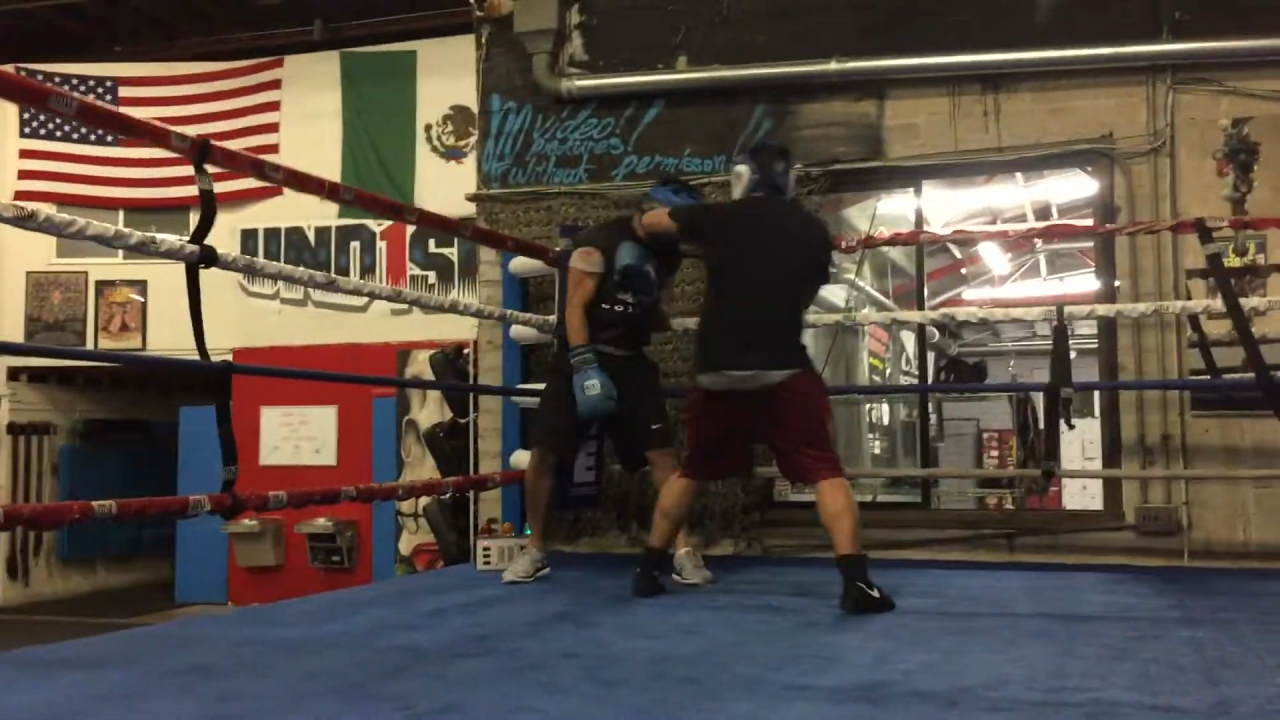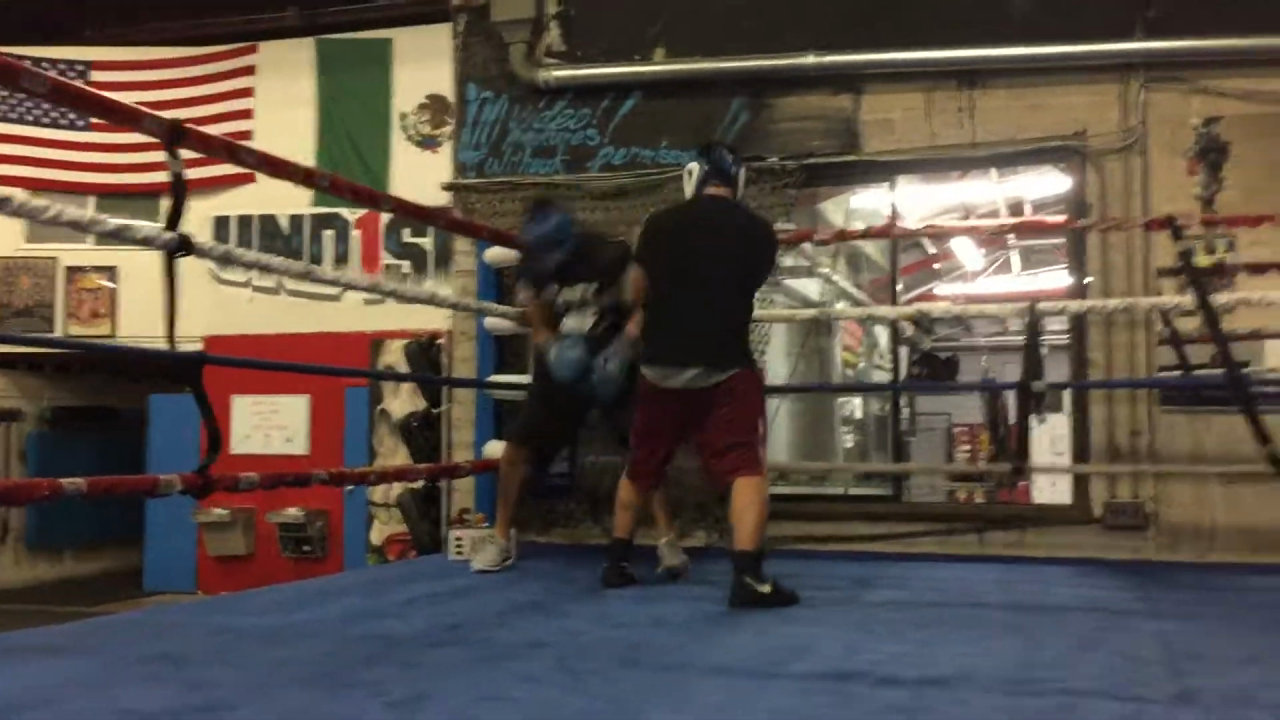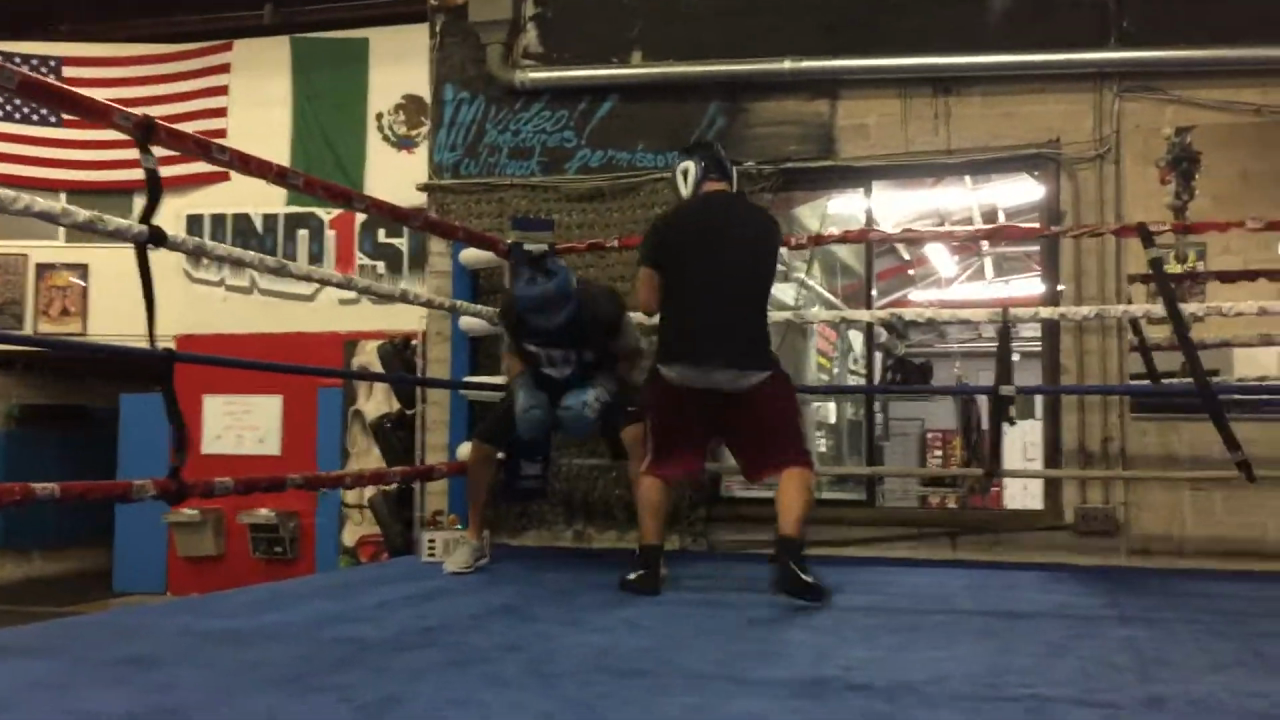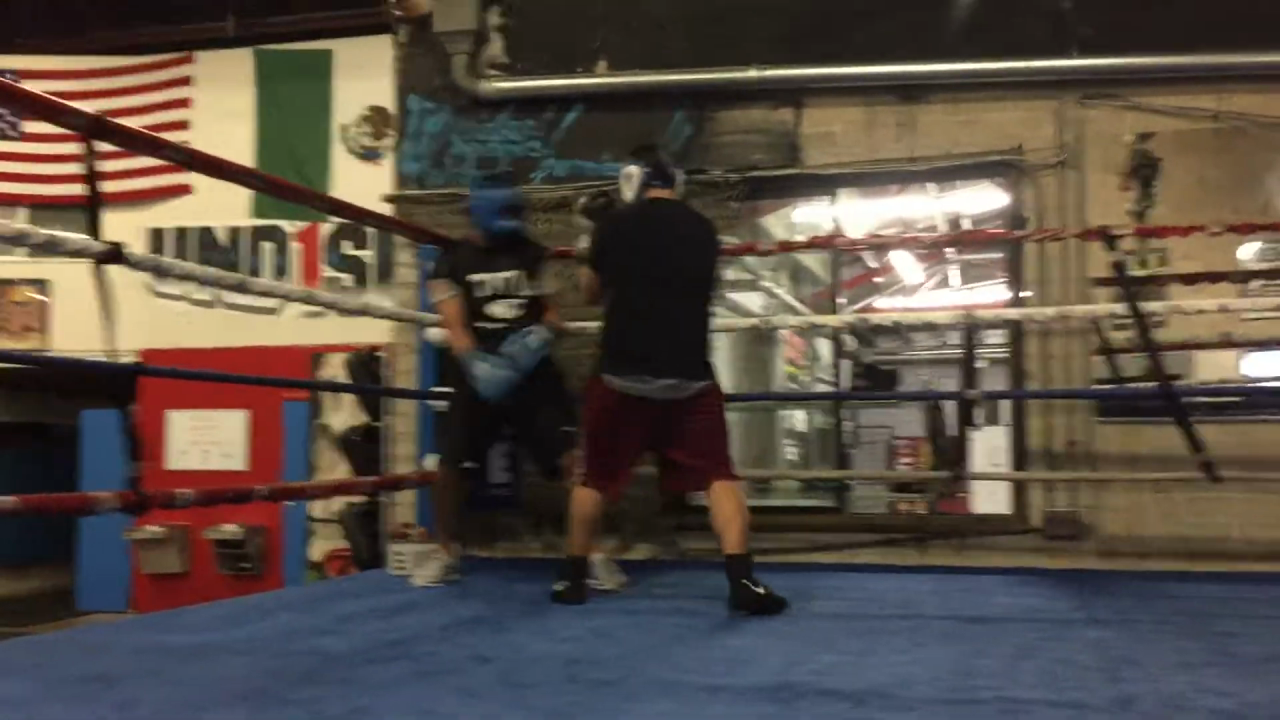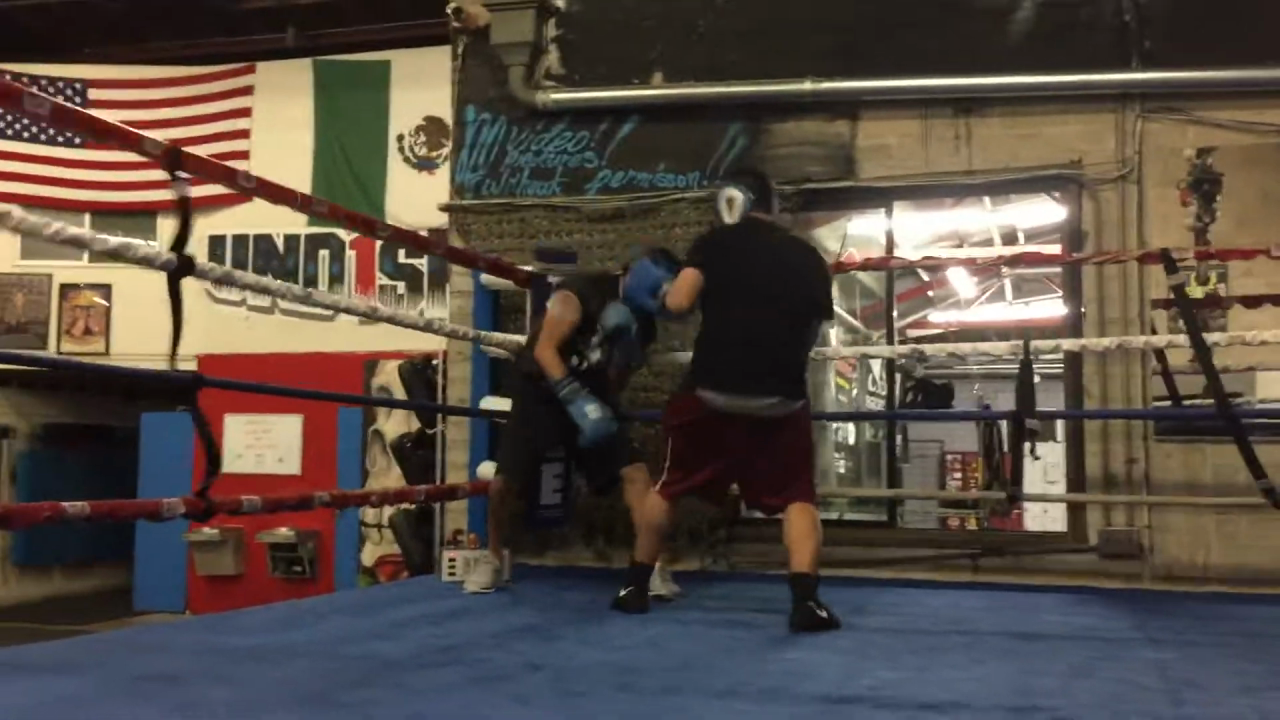
dt=0.5s
person 1, frame 1
left shoulder: (722, 218)
right shoulder: (812, 229)
left elbow: (649, 224)
right elbow: (806, 296)
left hip: (717, 370)
right hip: (782, 370)
left knee: (689, 470)
right knee: (825, 472)
left ankle: (649, 568)
right ankle: (856, 580)
person 1, frame 2
left shoulder: (662, 224)
right shoulder: (758, 230)
left elbow: (636, 295)
left hip: (661, 366)
right hip: (725, 369)
left knee: (641, 469)
right knee: (746, 471)
left ankle: (617, 561)
right ankle: (747, 573)
person 1, frame 3
left shoulder: (669, 225)
right shoulder: (765, 224)
left elbow: (647, 303)
left hip: (680, 368)
right hip: (749, 369)
left knee: (658, 465)
right knee: (792, 461)
left ankle: (647, 566)
right ankle: (789, 559)
person 1, frame 4
left shoulder: (615, 226)
right shoulder: (704, 231)
left elbow: (591, 292)
left hip: (622, 376)
right hip: (689, 378)
left knee: (594, 477)
right knee: (718, 476)
left ankle: (573, 577)
right ankle: (740, 578)
person 1, frame 5
left shoulder: (716, 242)
right shoulder: (810, 259)
left elbow: (676, 303)
right elbow: (811, 334)
left wrist: (662, 286)
left hip: (714, 390)
right hip: (782, 398)
left knee: (667, 487)
right knee: (797, 497)
left ankle: (634, 585)
right ankle: (806, 598)
person 2, frame 1
left shoulder: (663, 253)
right shoulder: (601, 241)
right elbow: (575, 306)
left wrist: (645, 285)
right wrist: (583, 366)
left hip: (630, 361)
right hip: (582, 359)
left knee: (662, 453)
right knee: (545, 453)
left ankle: (685, 553)
right ankle: (535, 551)
person 2, frame 2
left shoulder: (611, 257)
right shoulder: (530, 271)
right elbow: (537, 326)
left wrist: (618, 353)
right wrist: (552, 351)
left hip: (615, 360)
right hip: (564, 364)
right knee: (518, 448)
left ankle: (668, 542)
right ankle: (501, 540)
person 2, frame 3
left shoulder: (603, 307)
right shoulder: (514, 310)
left elbow: (630, 358)
right elbow: (514, 354)
left wrist: (599, 393)
right wrist: (522, 390)
left hip: (602, 381)
right hip: (542, 383)
left knee: (636, 437)
right knee: (482, 447)
right ankle: (474, 540)
person 2, frame 4
left shoulder: (530, 254)
right shoulder: (450, 266)
left elbow: (551, 312)
right elbow: (455, 328)
left wrist: (540, 335)
right wrist: (477, 364)
left hip: (532, 369)
right hip: (482, 372)
left knee: (571, 455)
right knee: (449, 466)
left ankle: (594, 553)
right ankle: (446, 553)
person 2, frame 5
left shoulder: (640, 323)
right shoulder: (581, 293)
left elbow: (615, 387)
right elbow: (544, 349)
left wrist: (624, 347)
right wrist: (576, 399)
left hip: (591, 399)
right hip: (541, 391)
left knee: (633, 470)
right knee: (508, 477)
left ankle: (652, 566)
right ankle: (492, 559)
